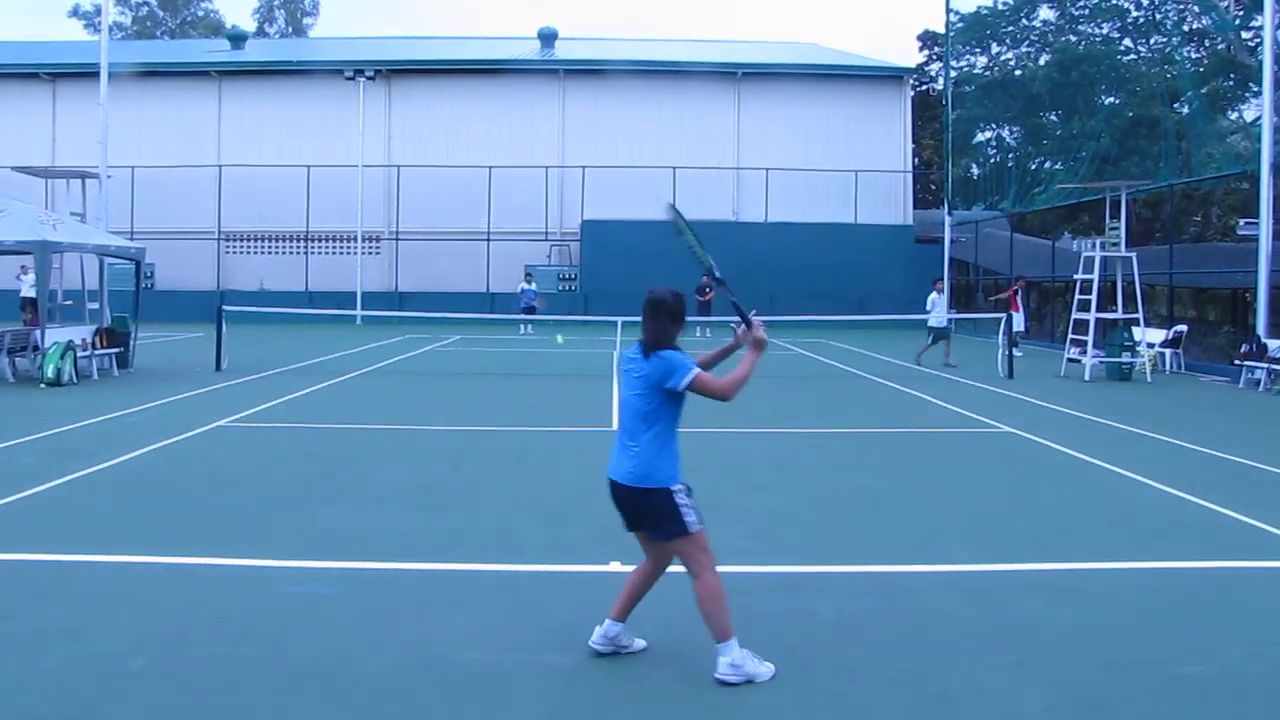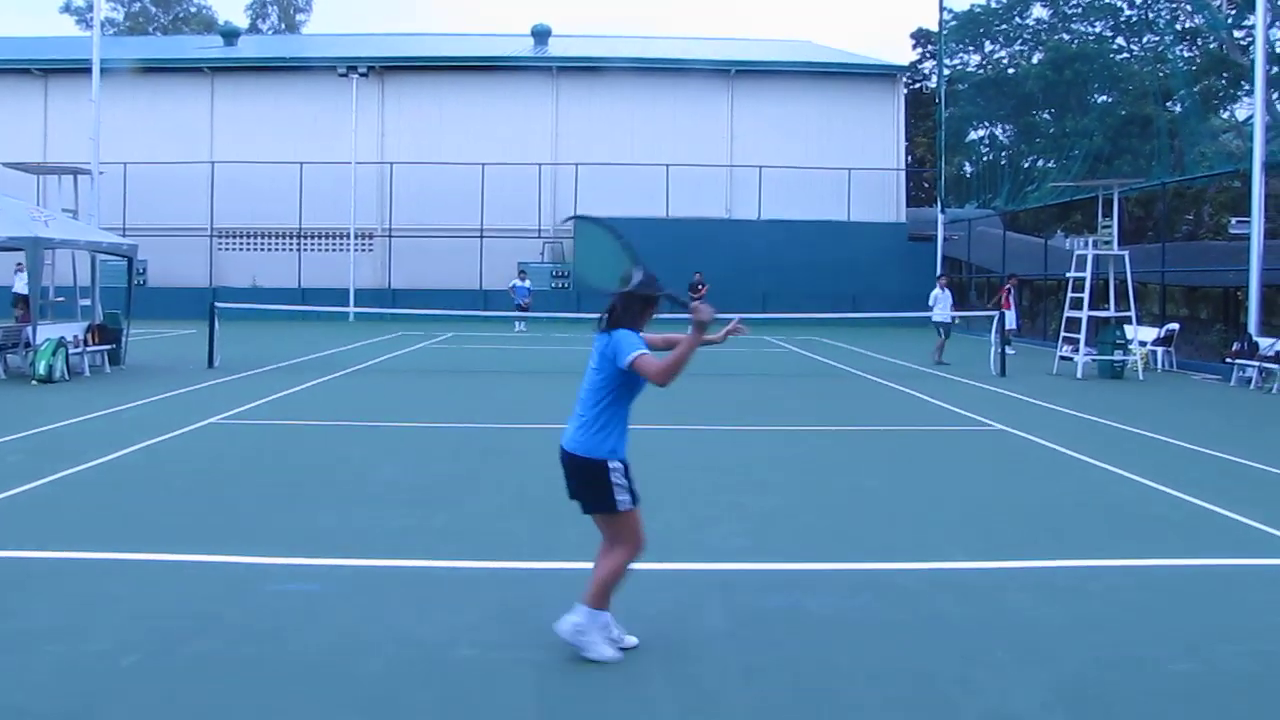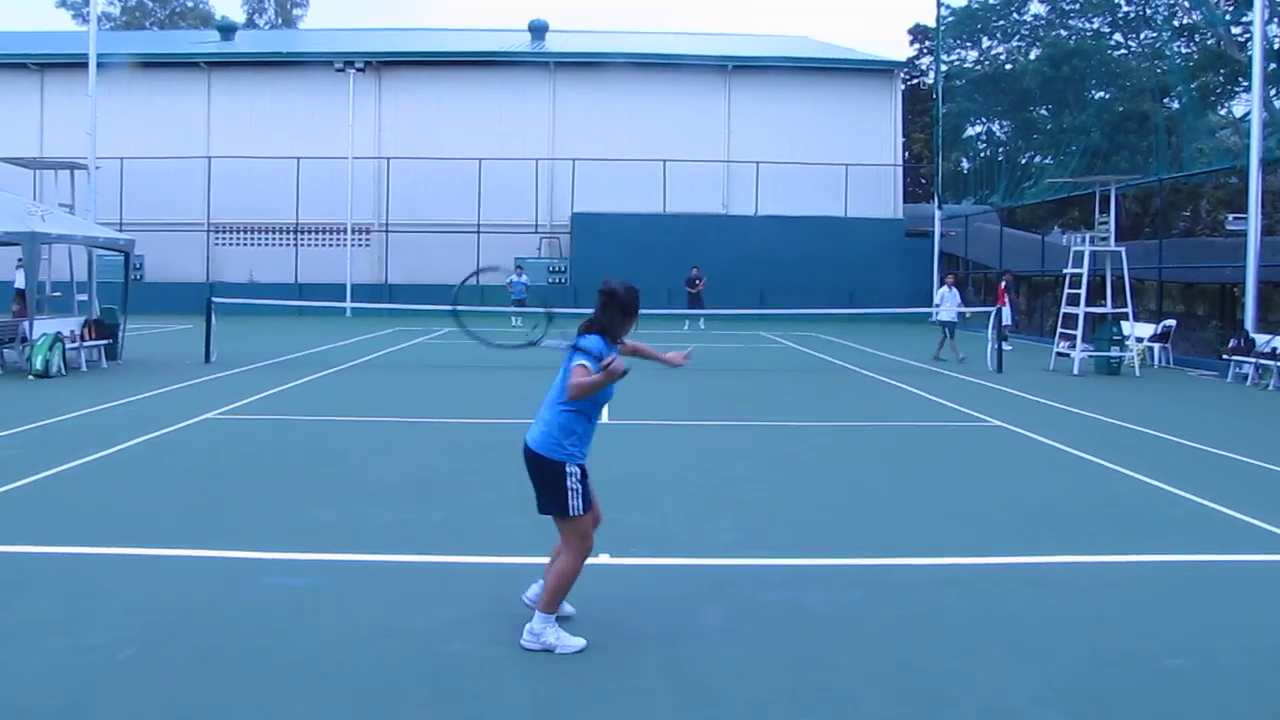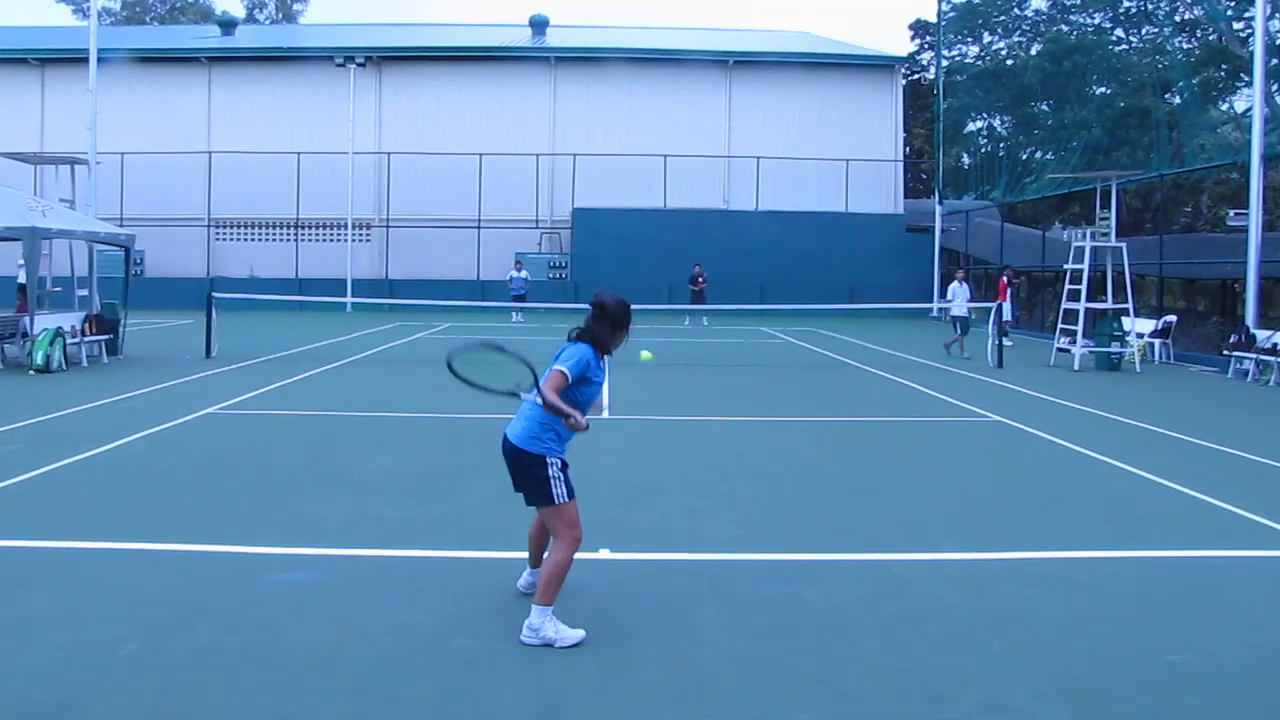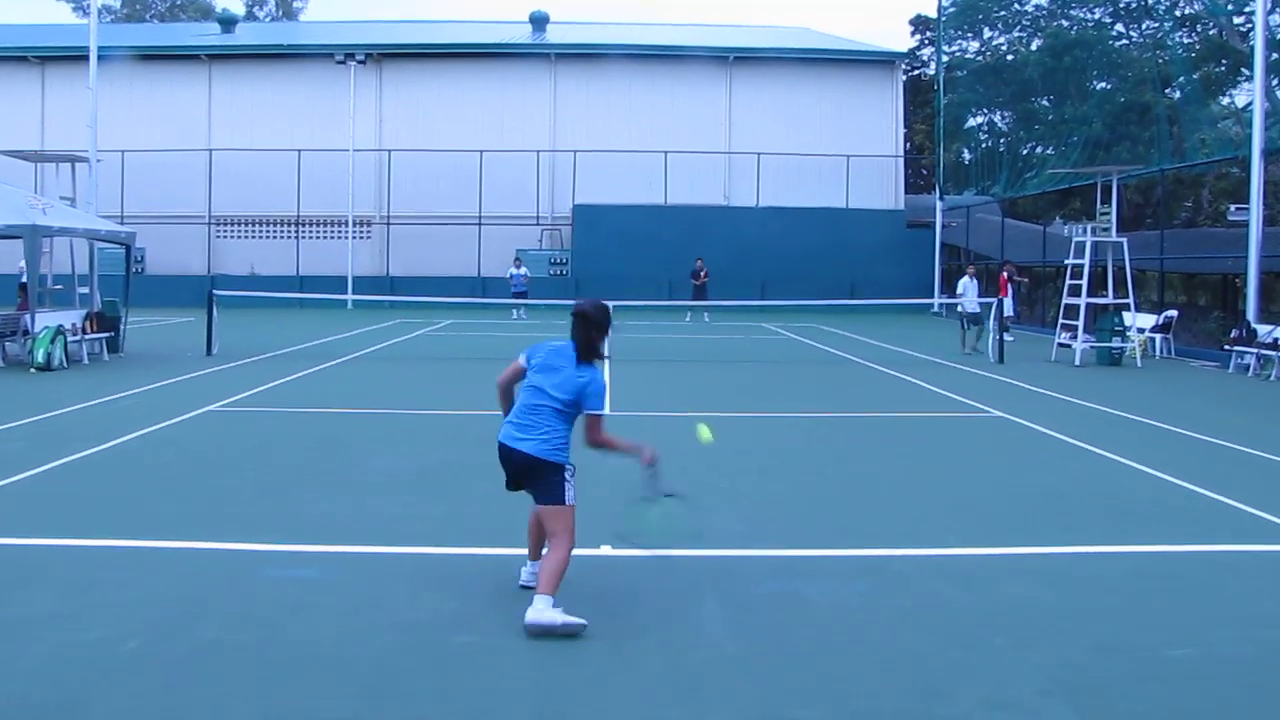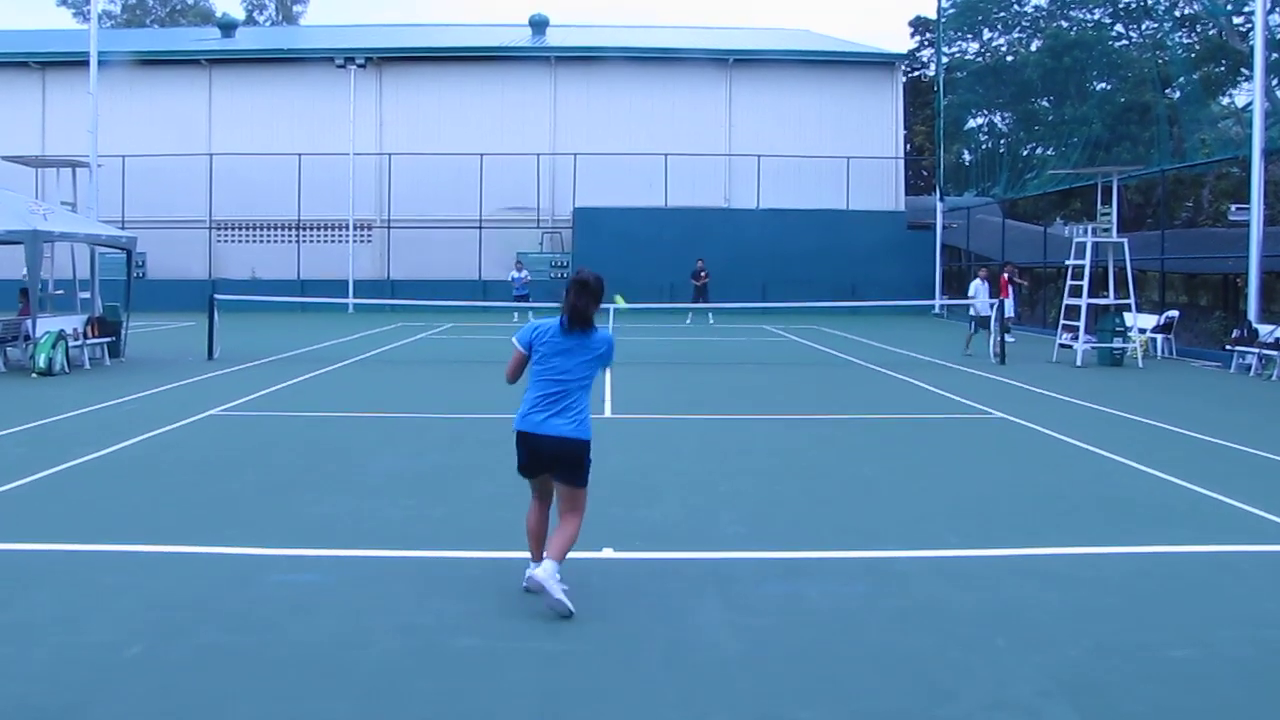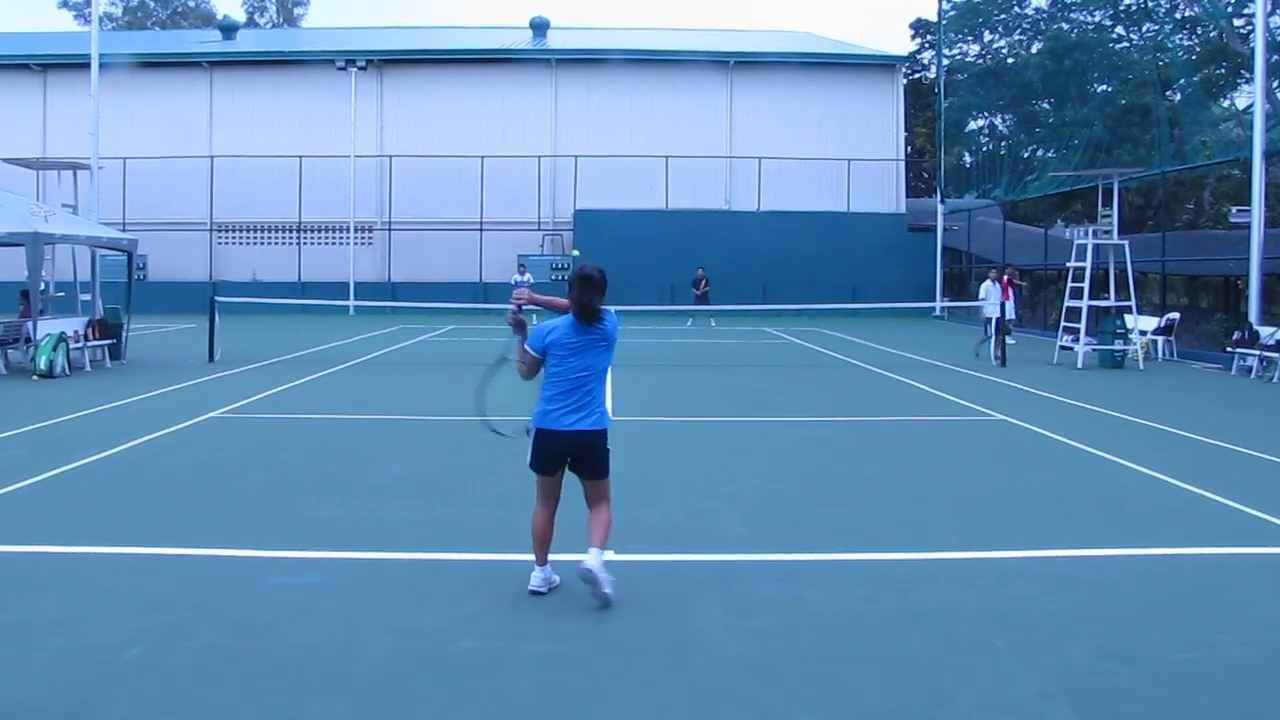
dt=0.2s
person 1, frame 1
left shoulder: (638, 357)
right shoulder: (667, 361)
left elbow: (693, 365)
right elbow: (723, 391)
left wrist: (732, 345)
right wrist: (753, 353)
left hip: (623, 479)
right hip: (654, 484)
left knee: (657, 558)
right knee: (703, 566)
left ankle: (610, 631)
right ankle: (732, 657)
person 1, frame 2
left shoulder: (613, 335)
right shoulder: (624, 338)
left elbow: (662, 348)
right elbow: (659, 375)
left wrist: (709, 338)
right wrist: (697, 335)
left hip: (580, 450)
right hip: (596, 456)
left knee: (620, 539)
right knee: (629, 545)
left ankle: (599, 620)
right ankle: (578, 621)
person 1, frame 3
left shoulder: (604, 341)
right shoulder: (592, 345)
left elbow: (627, 347)
right elbow: (574, 388)
left wrist: (665, 358)
right wrist: (605, 376)
left hip: (549, 449)
right hip: (557, 455)
left knee: (584, 523)
right knee: (578, 544)
left ankle: (543, 590)
right ankle: (539, 628)
person 1, frame 4
left shoulder: (586, 349)
right shoulder: (584, 356)
right elbow: (546, 392)
left wrist: (589, 400)
right wrist: (570, 415)
left hip: (518, 443)
right hip: (537, 451)
left knee: (549, 510)
right knee: (568, 536)
left ankle: (532, 575)
right ankle: (539, 622)
person 1, frame 5
left shoulder: (545, 348)
right shoulder: (592, 379)
left elbow: (504, 382)
right elbow: (596, 440)
left wrist: (511, 413)
right wrist: (636, 450)
left hip: (509, 445)
right hip: (546, 457)
left knee: (544, 504)
right knee: (562, 537)
left ankle: (534, 569)
right ankle: (541, 608)
person 1, frame 6
left shoulder: (537, 329)
right shoulder: (604, 340)
left elbow: (511, 377)
left hip: (530, 432)
right hip: (573, 439)
left knee: (540, 502)
right knee: (571, 515)
left ankle: (535, 566)
right ankle: (548, 569)
person 1, frame 7
left shoulder: (545, 330)
right shoulder: (609, 324)
left elbow: (527, 372)
right elbow: (578, 311)
left wrist: (520, 329)
right wrist: (535, 297)
left hip: (549, 428)
right hip: (592, 431)
left knee: (546, 503)
right knee: (600, 503)
left ankle: (540, 573)
right ankle: (594, 556)
